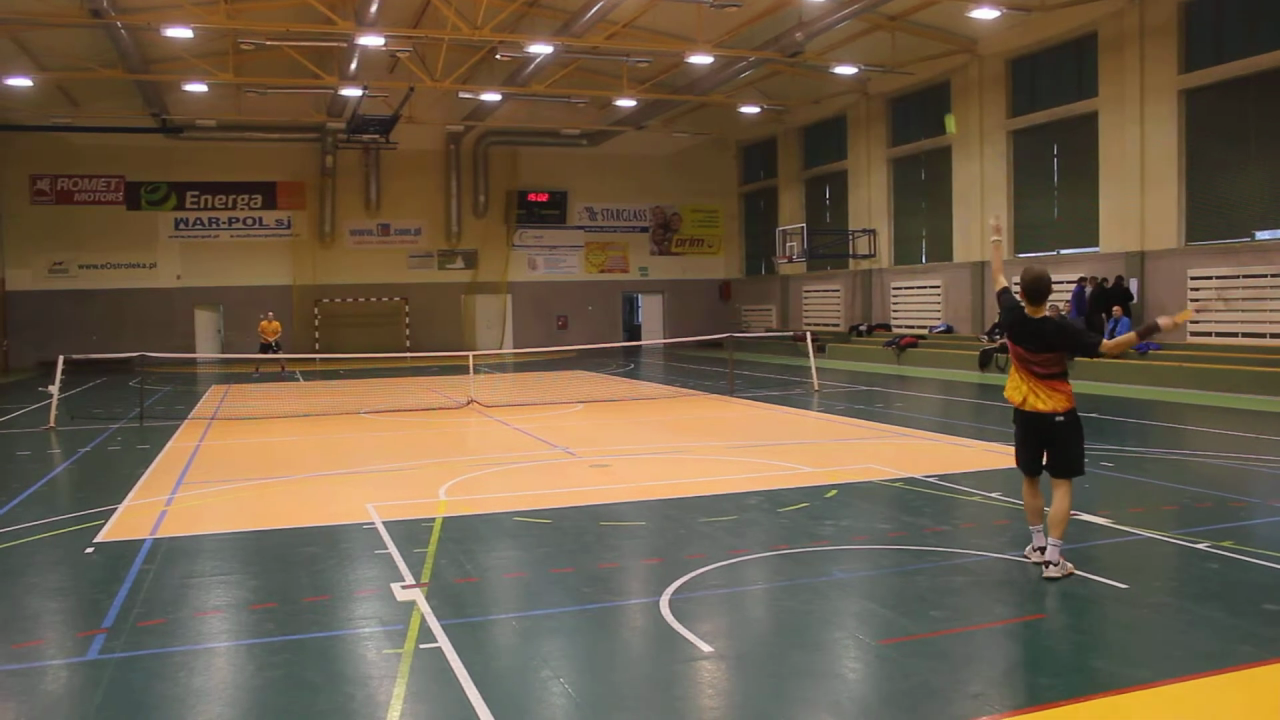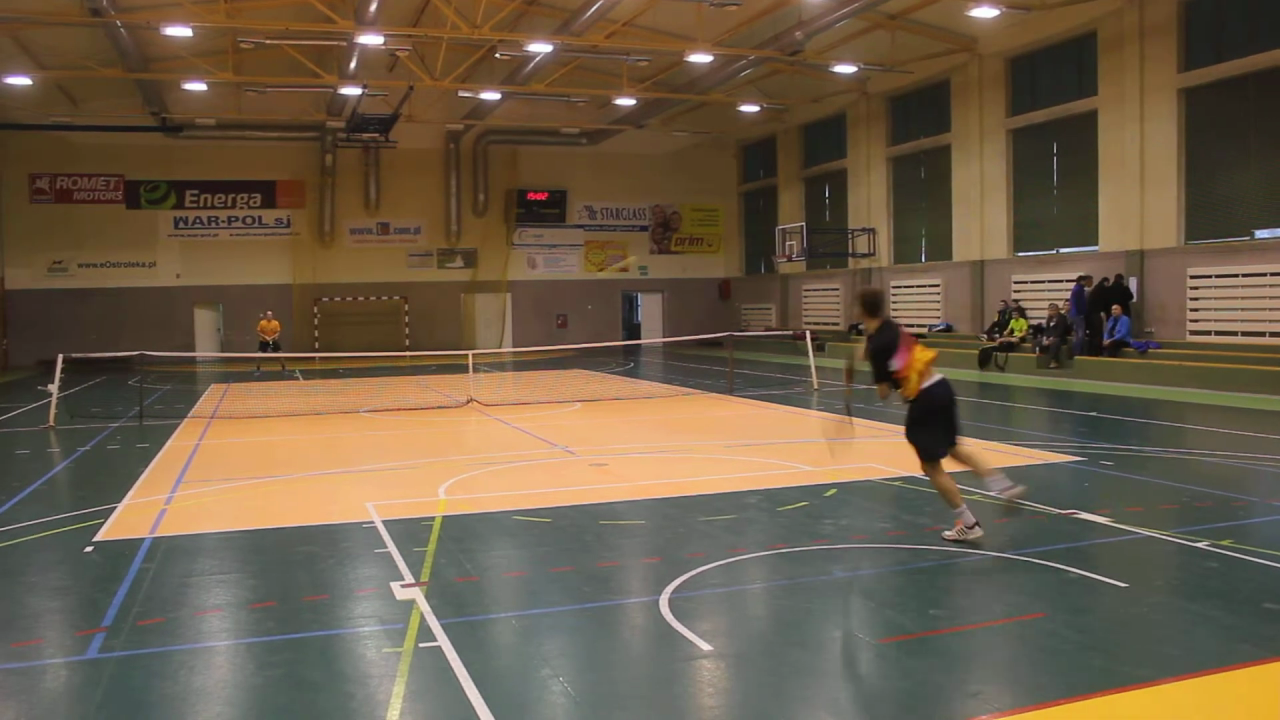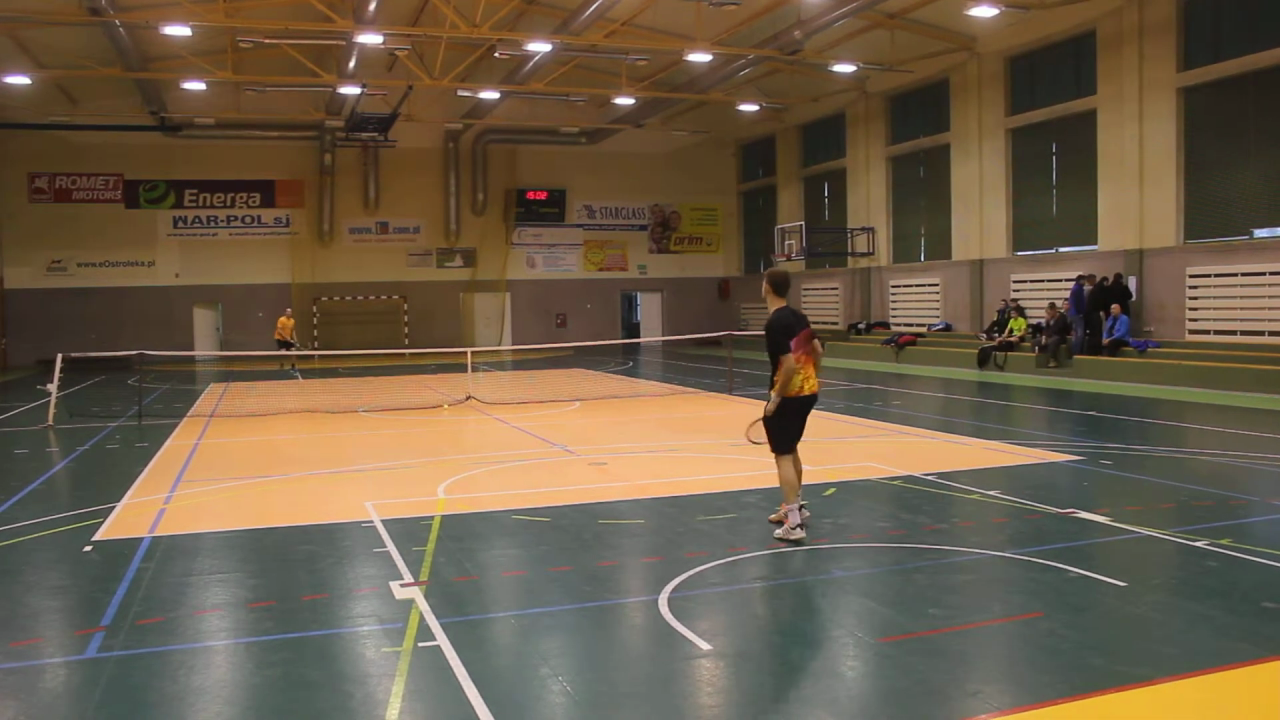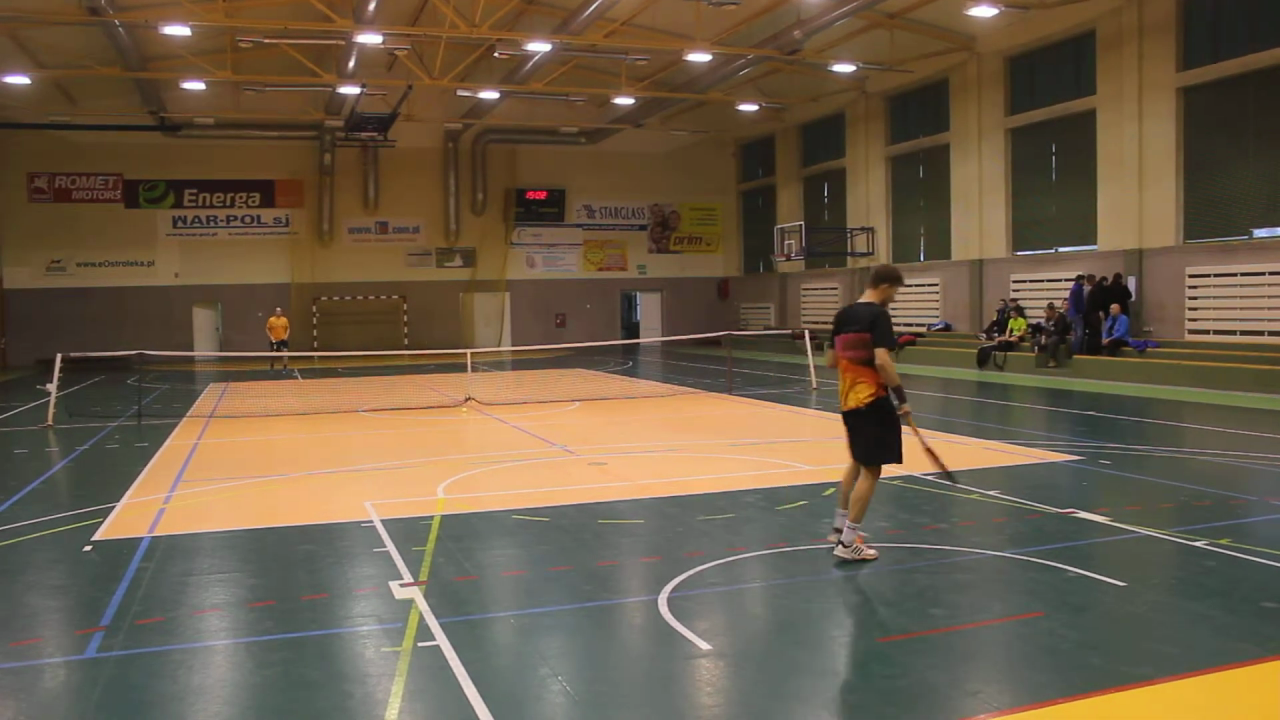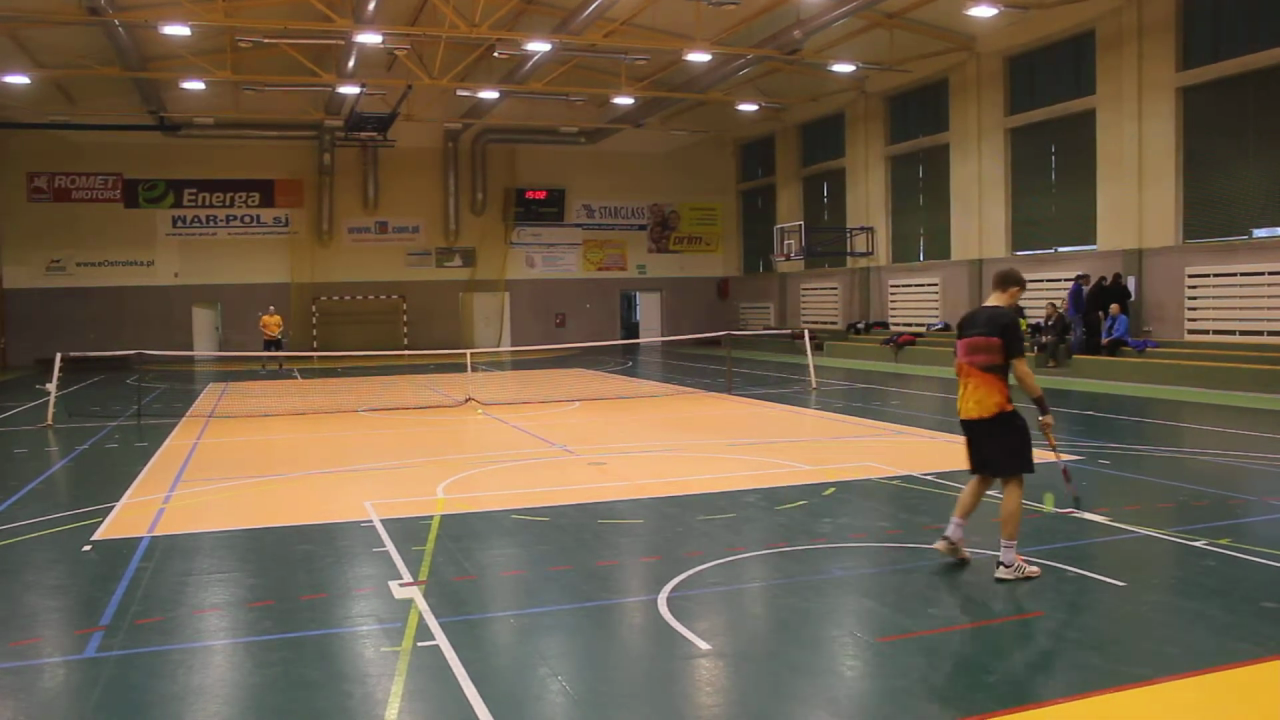
dt=1s
person 1, frame 1
left shoulder: (1012, 318)
right shoulder: (1064, 331)
left elbow: (999, 277)
right elbow: (1110, 347)
left wrist: (996, 239)
right wrist: (1152, 327)
left hip: (1026, 414)
right hip: (1060, 414)
left knee: (1031, 480)
right knee: (1061, 483)
left ankle: (1038, 546)
right ankle: (1053, 557)
person 1, frame 2
left shoulder: (877, 347)
right shoulder: (888, 327)
left elbow: (883, 393)
right wrist: (859, 357)
left hip: (924, 400)
right hip: (941, 388)
left knee: (932, 467)
right knee: (953, 450)
left ankle: (968, 524)
right ankle: (1003, 486)
person 1, frame 3
left shoulder: (775, 323)
right shoulder: (797, 316)
left elbow: (789, 365)
right elbow: (817, 351)
left wrist: (776, 398)
left hip: (790, 396)
right hip: (807, 391)
left knee: (783, 457)
right knee: (790, 450)
left ankle: (794, 524)
right ankle: (793, 507)
person 1, frame 4
left shoulder: (843, 315)
right shoulder: (879, 316)
left elbow: (832, 360)
right elbow: (882, 361)
right wrist: (901, 397)
left hip: (849, 401)
right hip: (874, 402)
left knee: (858, 463)
right knee: (870, 471)
left ankle: (841, 524)
right ankle: (848, 541)
person 1, frame 5
left shoulder: (966, 320)
right shoulder: (1007, 319)
right elbow: (1020, 369)
right wrist: (1044, 409)
left hip: (968, 410)
right hip: (996, 411)
left knee: (983, 476)
right knee: (1013, 481)
left ankle: (952, 535)
right ankle: (1008, 561)
